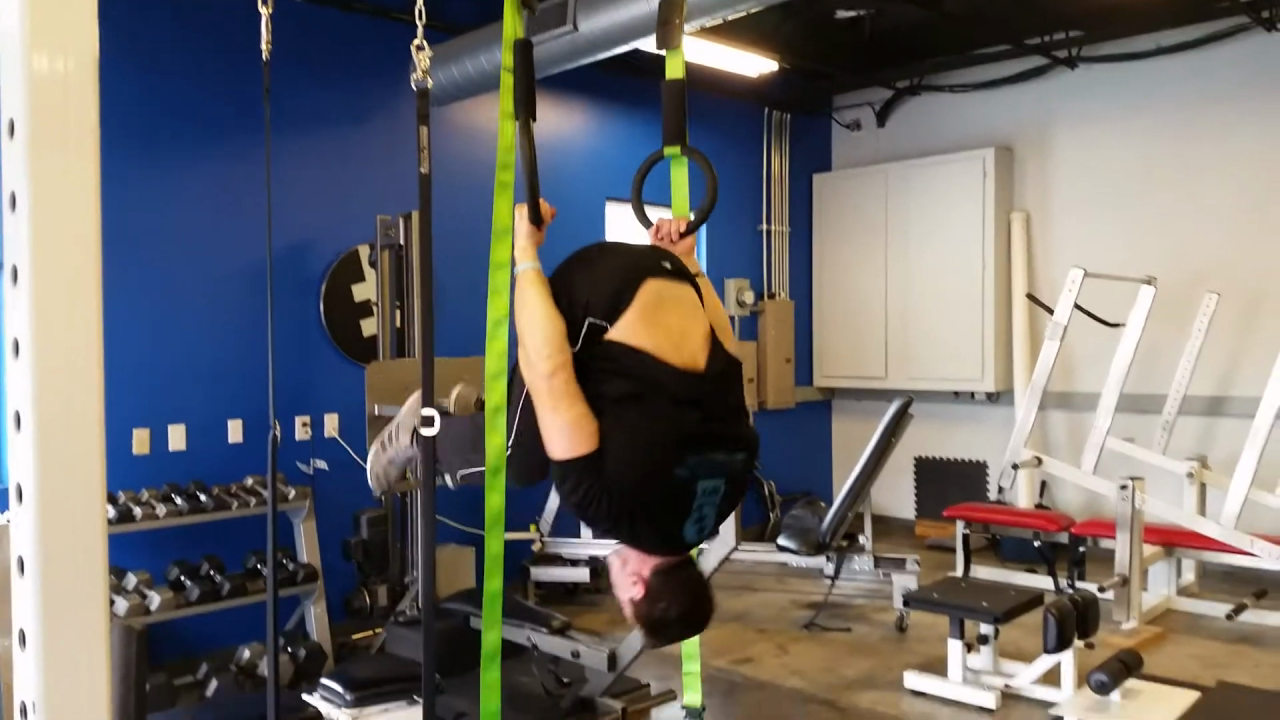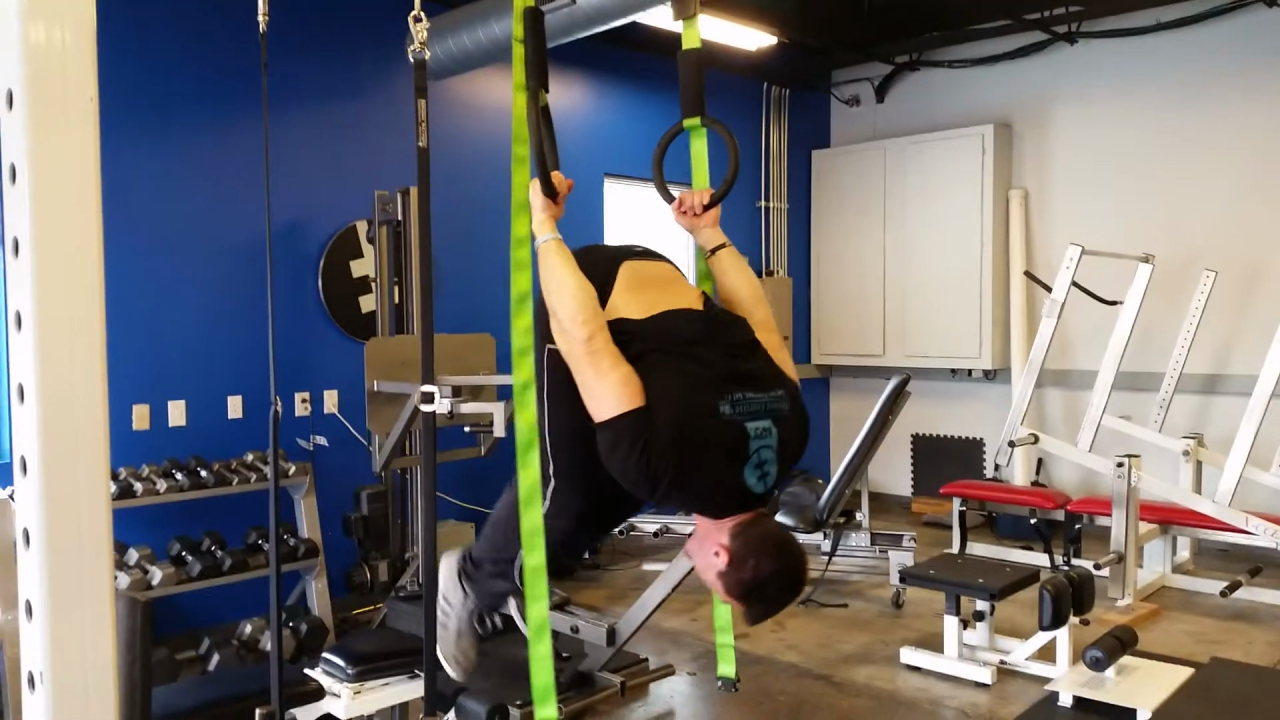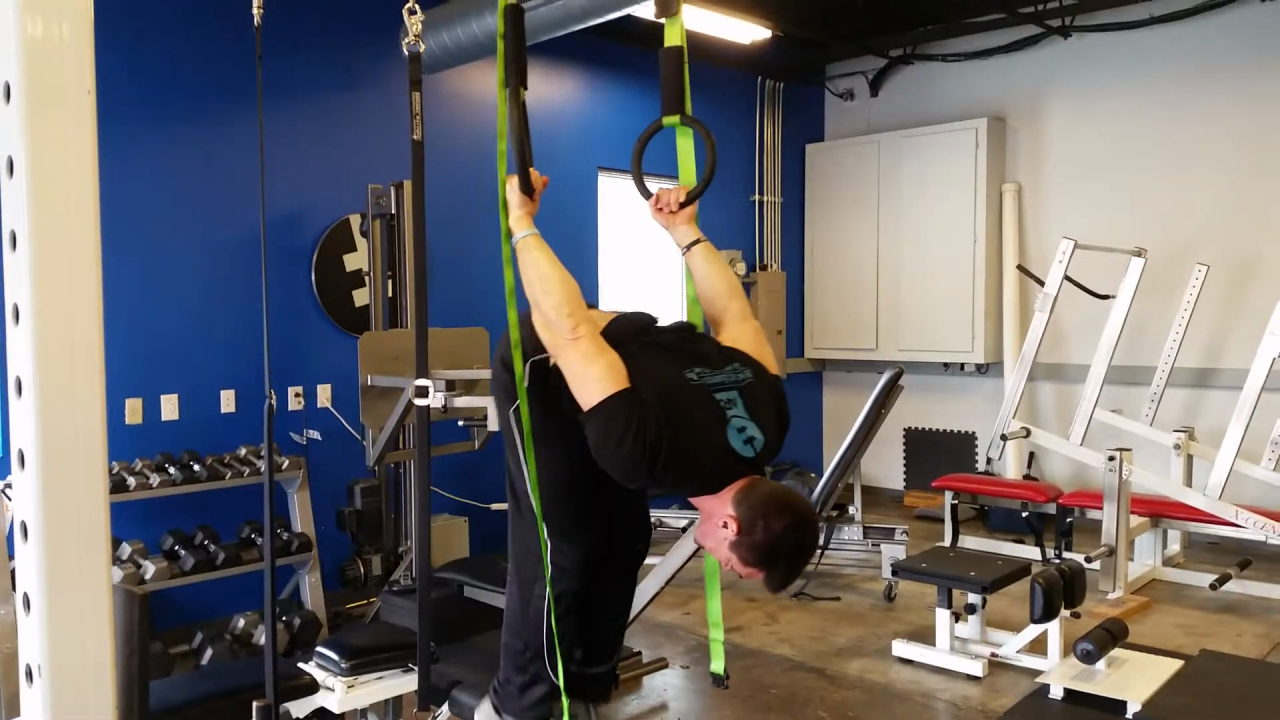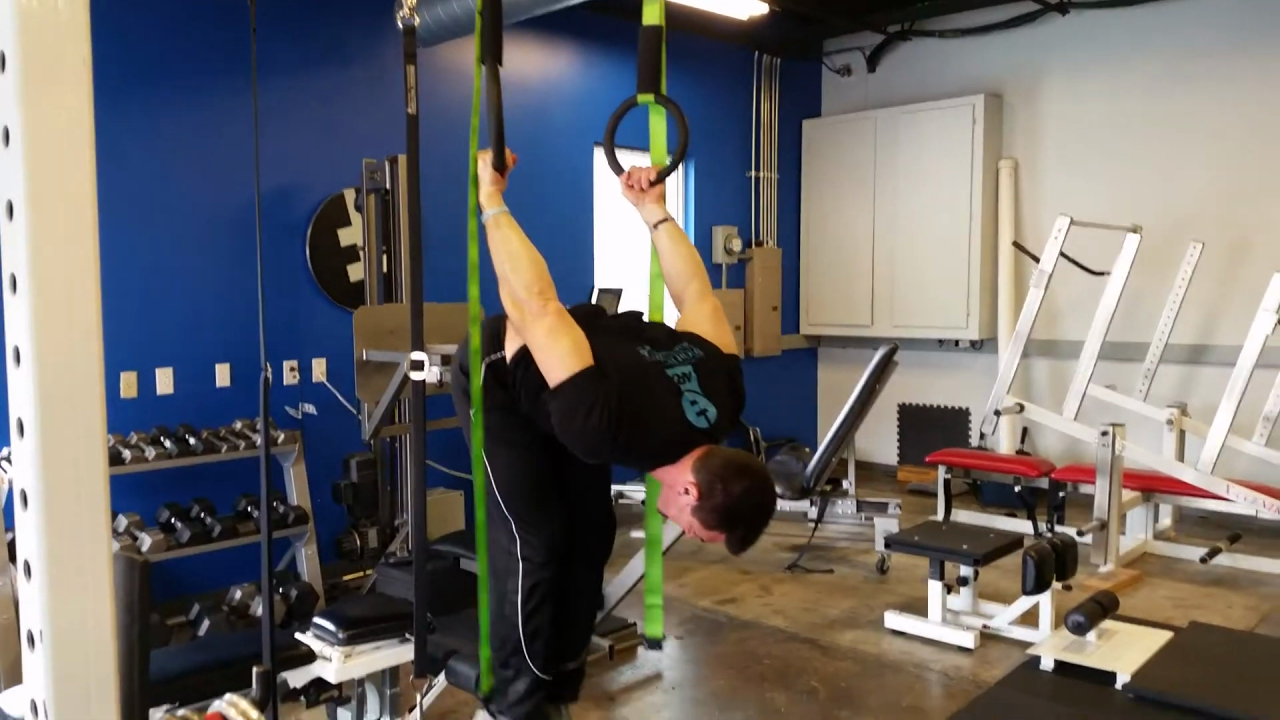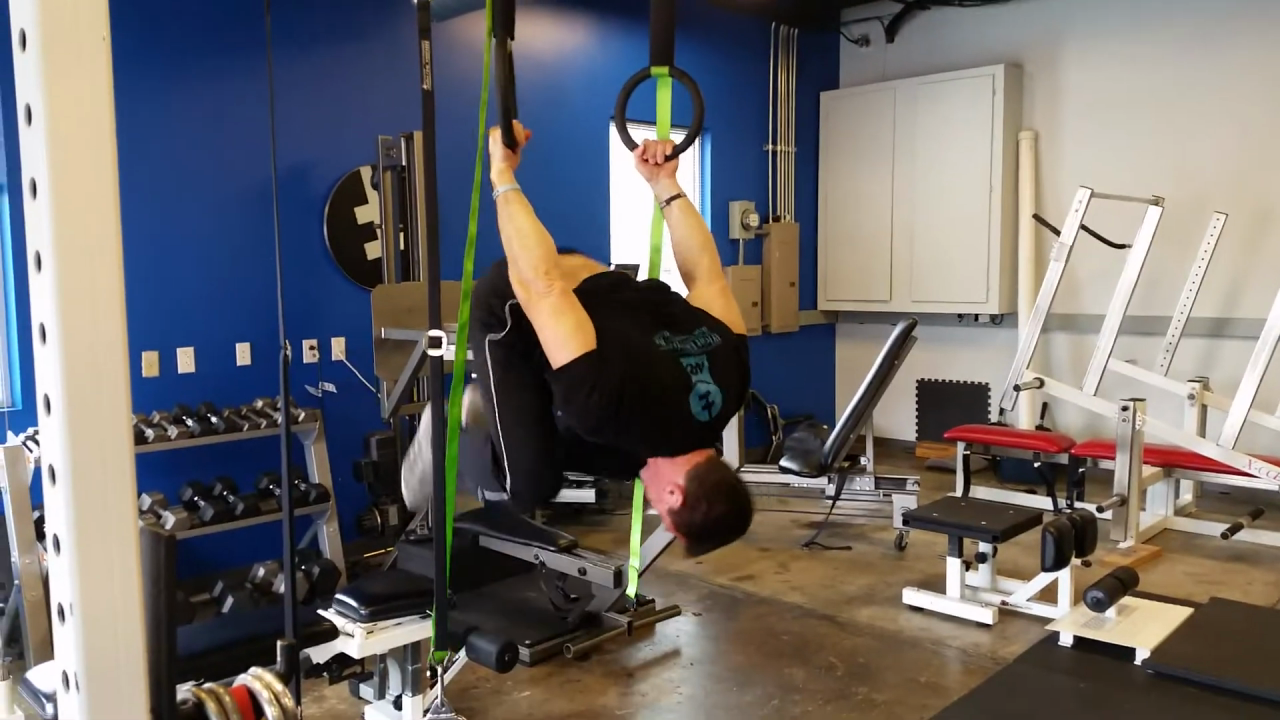
dt=0.5s
person 1, frame 1
right shoulder: (610, 497)
right elbow: (550, 375)
left wrist: (686, 263)
right wrist: (526, 252)
right knee: (520, 454)
right ankle: (423, 433)
person 1, frame 2
left shoulder: (784, 438)
right shoulder: (677, 460)
left elbow: (760, 324)
right elbow: (588, 346)
left wrist: (710, 239)
right wrist: (544, 227)
right hip: (608, 298)
left knee: (621, 494)
right knee: (565, 491)
left ankle: (517, 582)
right ankle: (471, 584)
person 1, frame 3
left shoulder: (766, 421)
right shoulder: (651, 446)
left elbow: (734, 319)
right elbow: (567, 334)
left wrist: (685, 232)
right wrist: (522, 224)
left hip: (612, 340)
right hip: (541, 365)
left knee: (623, 543)
right knee: (561, 551)
person 1, frame 4
left shoulder: (720, 398)
right shoulder: (606, 422)
left elbow: (698, 299)
right elbow: (532, 311)
left wrist: (655, 213)
right wrist: (492, 204)
left hip: (549, 372)
right hip: (499, 374)
left knee: (589, 534)
right knee: (532, 546)
person 1, frame 5
left shoulder: (729, 379)
right shoulder: (606, 405)
left elbow: (707, 275)
right elbow: (541, 288)
left wrist: (666, 186)
right wrist: (502, 174)
left hip: (589, 284)
right hip: (513, 308)
left knee: (622, 457)
right knee: (532, 477)
left ankle: (491, 415)
right ankle: (459, 434)
